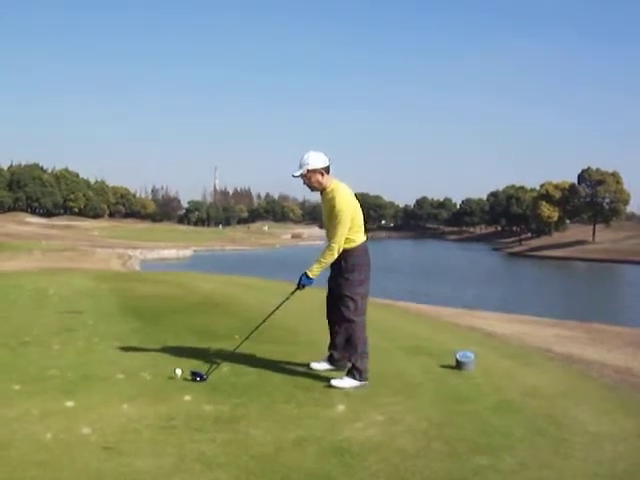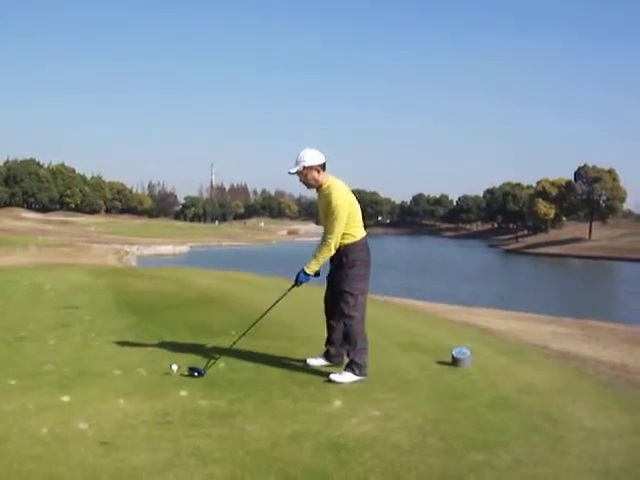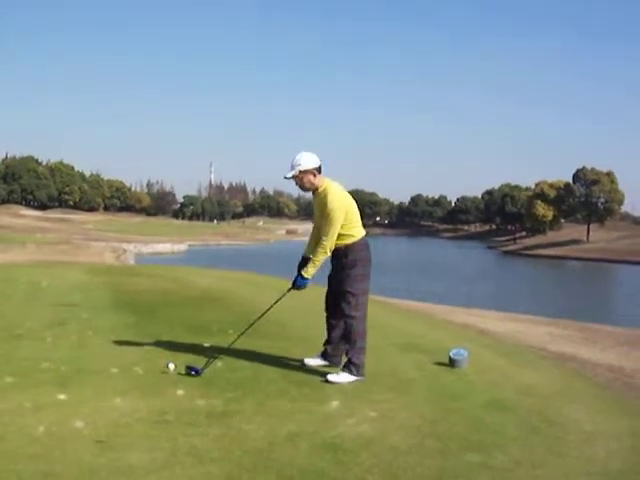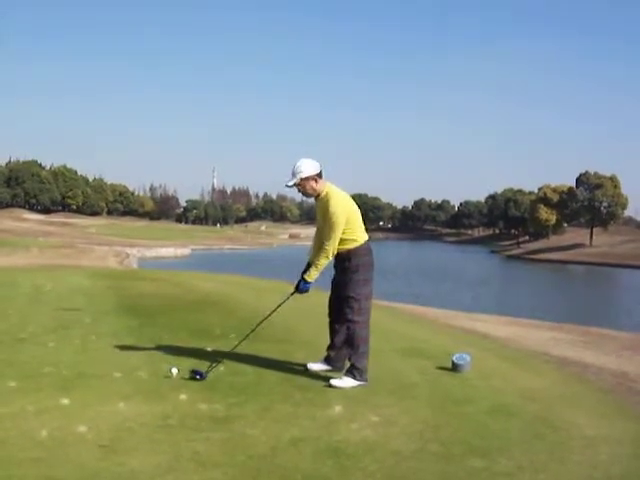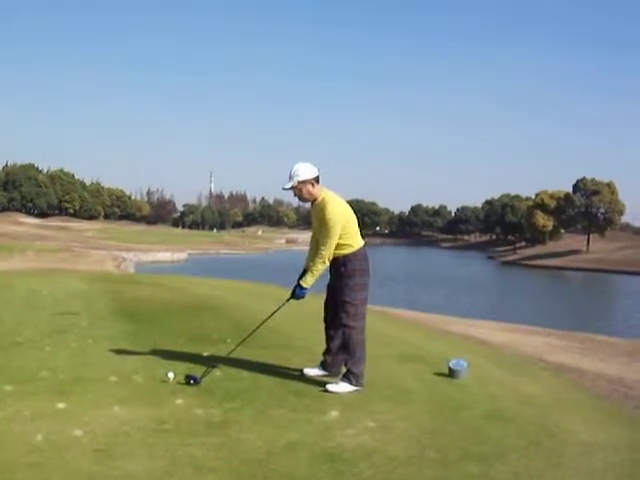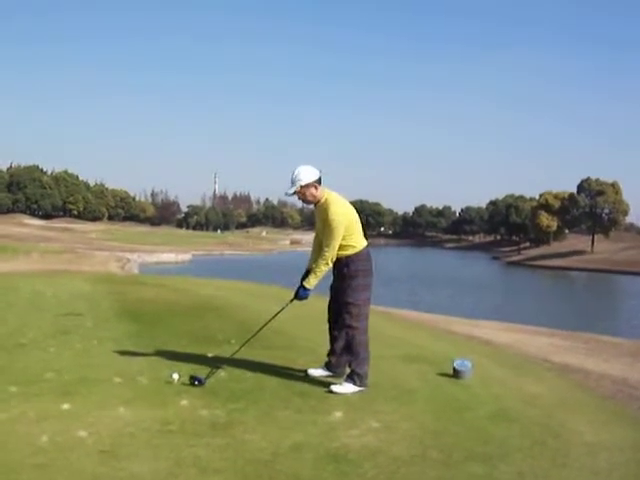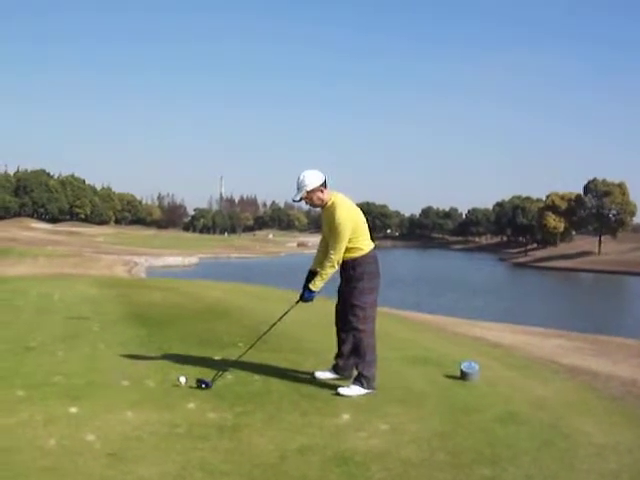
dt=0.4s
person 1, frame 1
left shoulder: (340, 198)
right shoulder: (328, 193)
left elbow: (335, 246)
left wrist: (311, 273)
left hip: (353, 259)
right hip: (341, 258)
left knee: (351, 316)
right knee: (335, 312)
left ankle: (358, 373)
right ankle: (337, 358)
person 1, frame 2
left shoulder: (337, 195)
right shoulder: (324, 190)
left elbow: (332, 241)
left wrist: (309, 269)
right wrist: (315, 260)
left hip: (354, 254)
right hip: (341, 254)
left knee: (350, 310)
right knee: (333, 307)
left ankle: (357, 367)
right ankle: (333, 354)
person 1, frame 3
left shoulder: (333, 198)
right shoulder: (319, 193)
left elbow: (326, 243)
right elbow: (318, 229)
left wrist: (307, 273)
right wrist: (305, 258)
left hip: (354, 254)
right hip: (341, 254)
left knee: (351, 310)
right knee: (334, 307)
left ankle: (355, 368)
right ankle: (332, 354)
person 1, frame 4
left shoulder: (335, 203)
right shoulder: (321, 198)
left elbow: (329, 248)
right elbow: (320, 234)
left wrist: (309, 278)
right wrist: (309, 265)
left hip: (357, 258)
right hip: (343, 258)
left knee: (354, 314)
right knee: (337, 311)
left ankle: (358, 372)
right ankle: (335, 359)
person 1, frame 5
left shoulder: (332, 208)
right shoulder: (316, 204)
left elbow: (324, 254)
right elbow: (316, 240)
left wrist: (305, 284)
right wrist: (305, 271)
left hip: (353, 263)
right hip: (339, 263)
left knee: (350, 320)
right knee: (332, 316)
left ankle: (354, 378)
right ankle: (331, 364)
person 1, frame 6
left shoulder: (334, 209)
right shoulder: (320, 204)
left elbow: (328, 255)
right elbow: (319, 240)
left wrist: (308, 284)
right wrist: (308, 270)
left hip: (356, 264)
right hip: (342, 264)
left knee: (353, 320)
right knee: (336, 316)
left ankle: (358, 378)
right ankle: (335, 365)
person 1, frame 7
left shoulder: (341, 212)
right shoulder: (327, 206)
left elbow: (334, 258)
right elbow: (325, 242)
left wrist: (314, 286)
right wrist: (312, 271)
left hip: (363, 266)
right hip: (350, 266)
left knee: (360, 322)
right knee: (343, 319)
left ankle: (365, 380)
right ankle: (343, 367)
